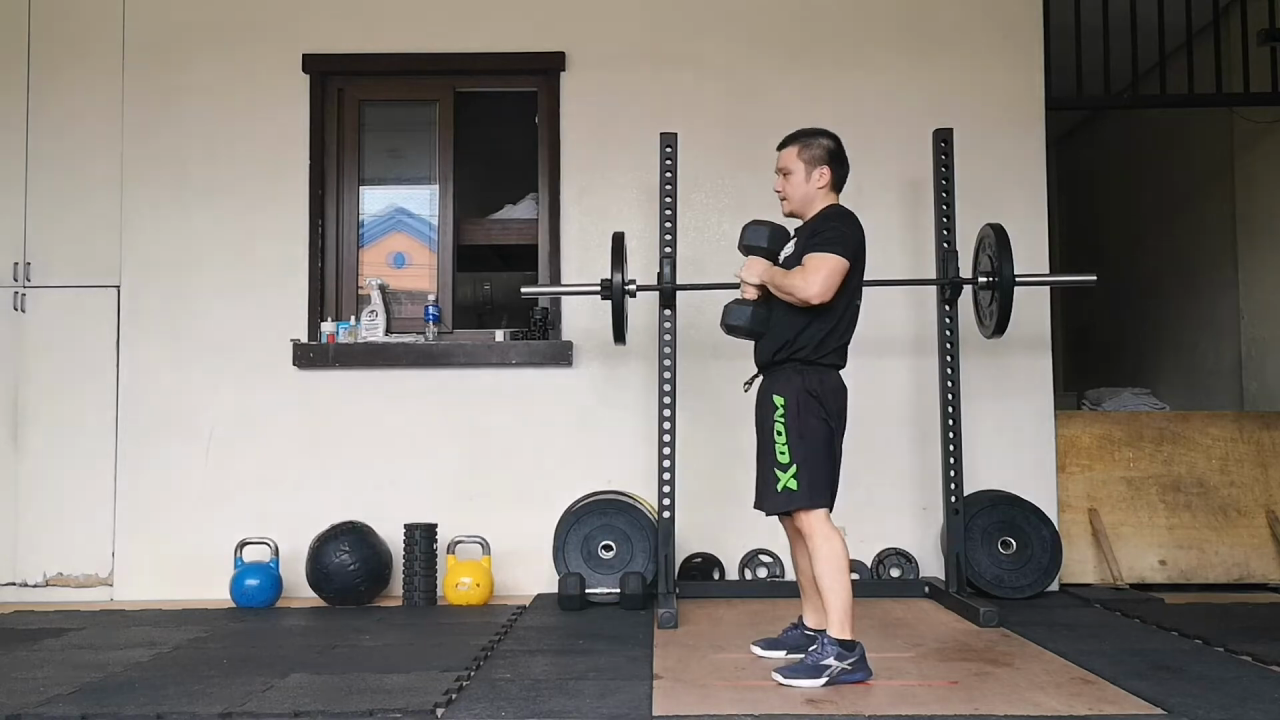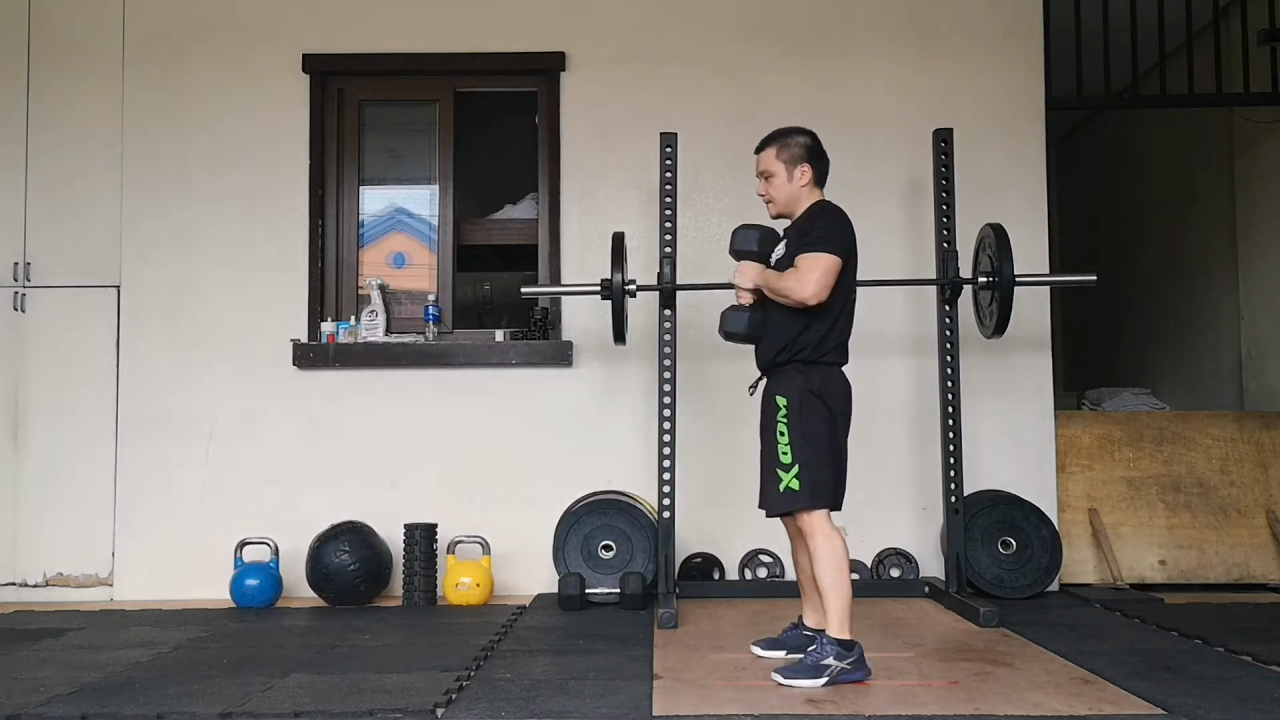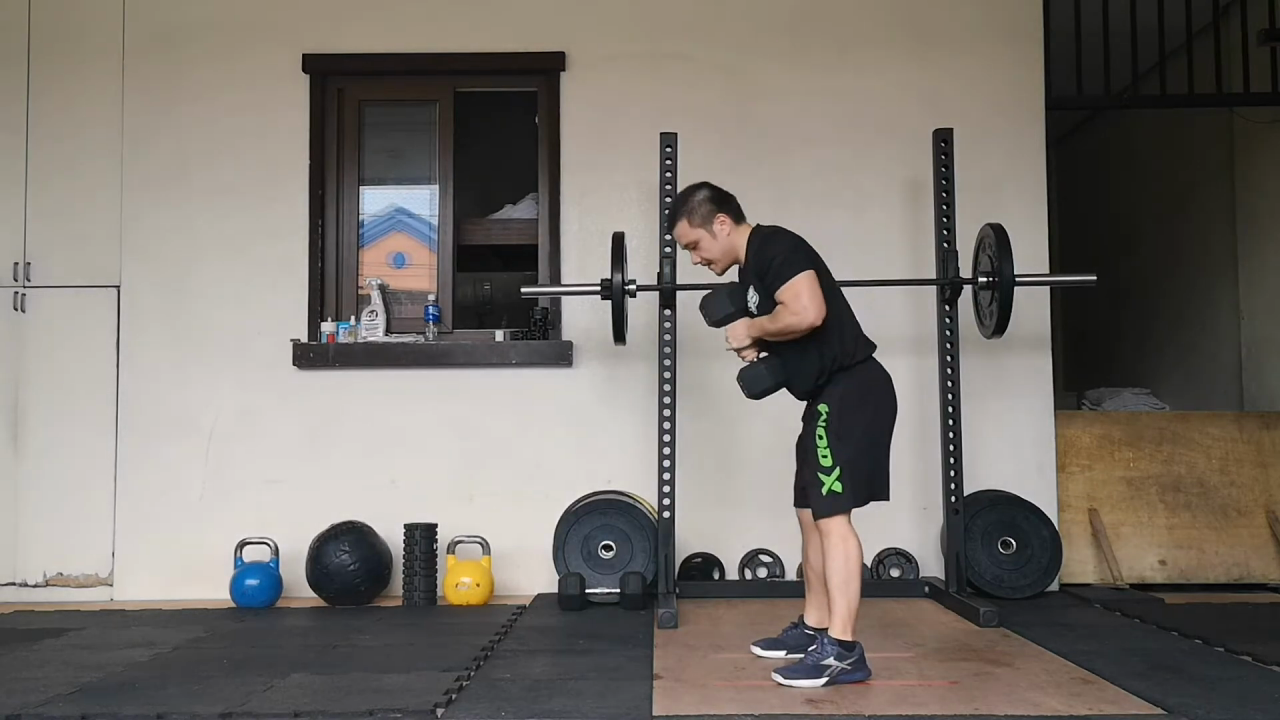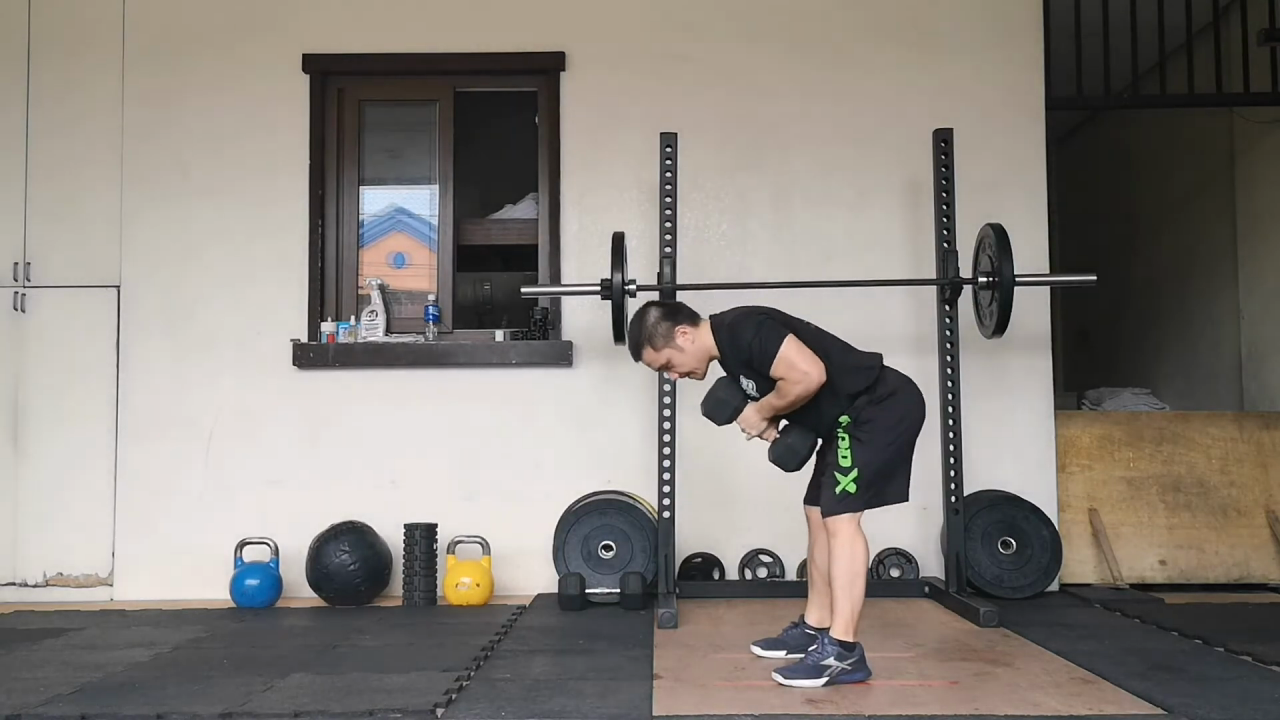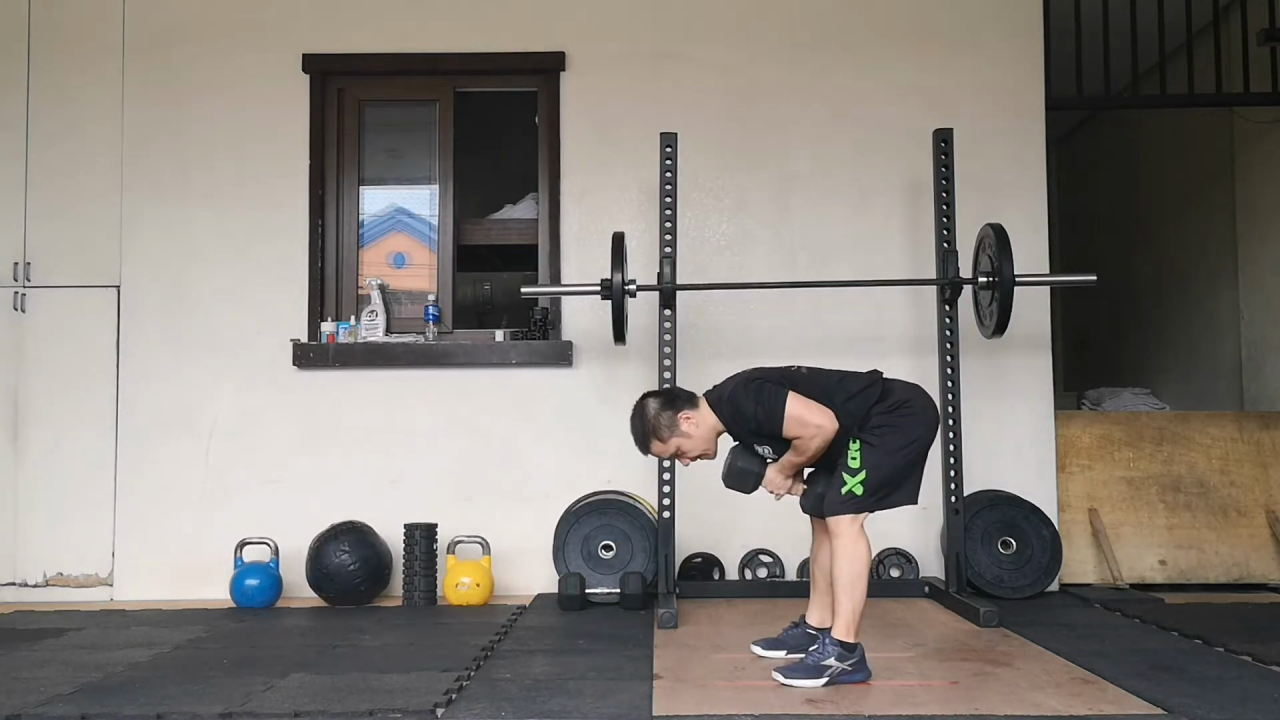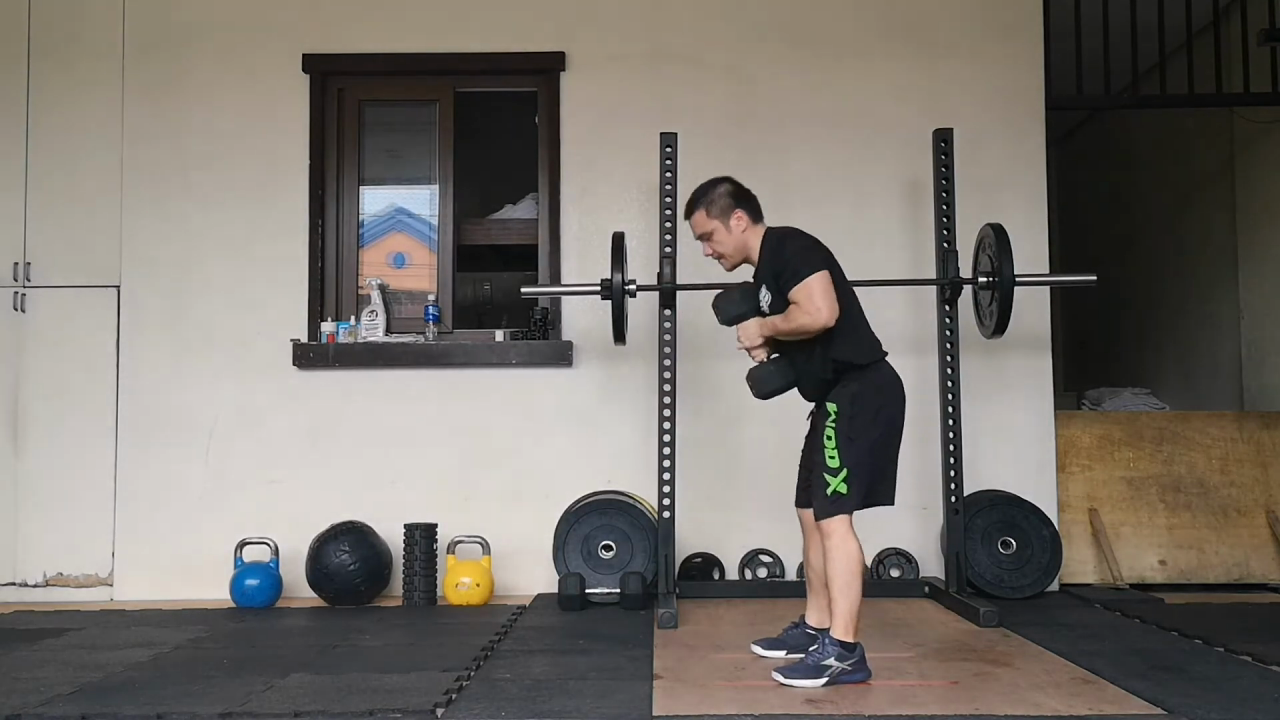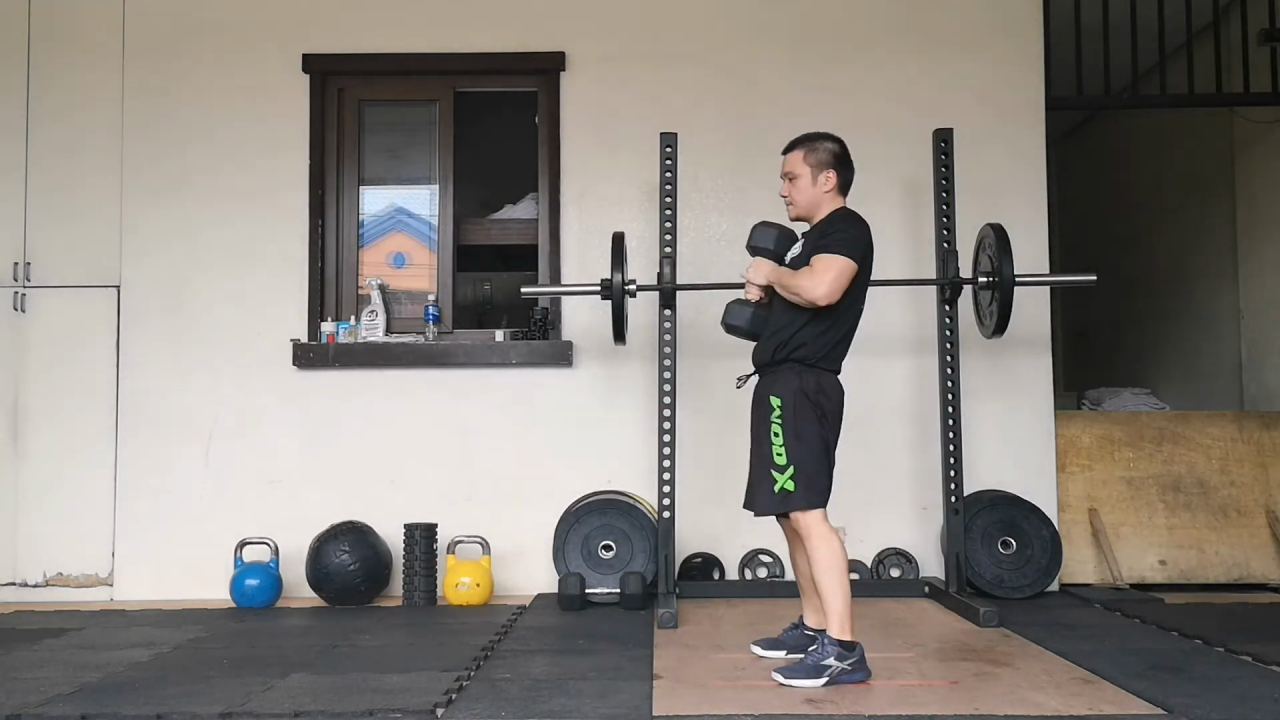
dt=0.7s
person 1, frame 1
left shoulder: (837, 225)
right shoulder: (807, 232)
left elbow: (814, 289)
left wrist: (763, 273)
right wrist: (758, 287)
left hip: (804, 386)
right hip: (785, 385)
left knee: (809, 513)
right knee: (792, 513)
left ankle: (843, 649)
right ankle: (813, 628)
person 1, frame 2
left shoulder: (825, 221)
right shoulder: (798, 232)
left elbow: (809, 289)
left wrist: (757, 275)
right wrist: (755, 290)
left hip: (807, 386)
right hip: (789, 386)
left knee: (811, 514)
right knee: (796, 514)
left ankle: (842, 649)
right ankle: (813, 628)
person 1, frame 3
left shoulder: (773, 246)
right shoulder: (751, 268)
left elbow: (808, 313)
left wrist: (751, 329)
right wrist: (752, 343)
left hip: (852, 393)
right hip: (830, 398)
left knee: (832, 516)
right knee: (812, 514)
left ankle: (843, 650)
right ankle: (814, 629)
person 1, frame 4
left shoulder: (743, 330)
right shoulder: (730, 344)
left elbow: (809, 374)
left wrist: (761, 411)
right wrist: (766, 421)
left hip: (881, 406)
right hip: (856, 415)
left knee: (840, 516)
right knee: (819, 513)
left ankle: (843, 651)
right ankle: (814, 629)
person 1, frame 5
left shoulder: (742, 401)
right shoulder: (732, 409)
left elbow: (821, 425)
right elbow: (797, 434)
left wrist: (783, 471)
right wrist: (793, 477)
left hip: (899, 416)
right hip: (880, 420)
left knee: (843, 518)
right knee: (825, 516)
left ankle: (843, 653)
right ankle: (815, 629)
person 1, frame 6
left shoulder: (788, 246)
right shoulder: (766, 269)
left elbow: (821, 313)
left wrist: (761, 327)
right wrist: (767, 340)
left hip: (859, 394)
right hip: (840, 397)
left knee: (832, 516)
right knee: (811, 511)
left ankle: (844, 650)
right ankle: (816, 627)
person 1, frame 7
left shoulder: (846, 227)
right shoulder: (816, 236)
left elbow: (821, 289)
left wrist: (770, 273)
right wrist: (766, 288)
left hip: (800, 387)
right hip: (781, 386)
left knee: (806, 513)
right knee: (791, 514)
left ankle: (843, 650)
right ankle: (813, 629)
